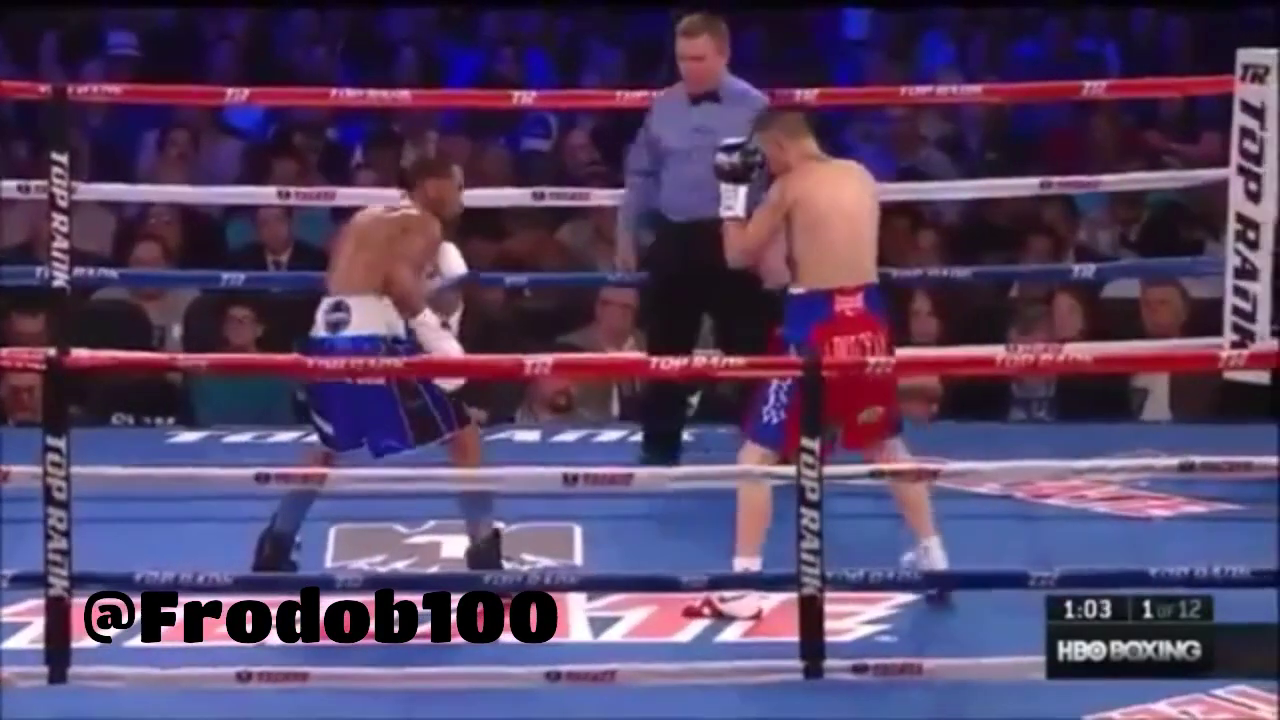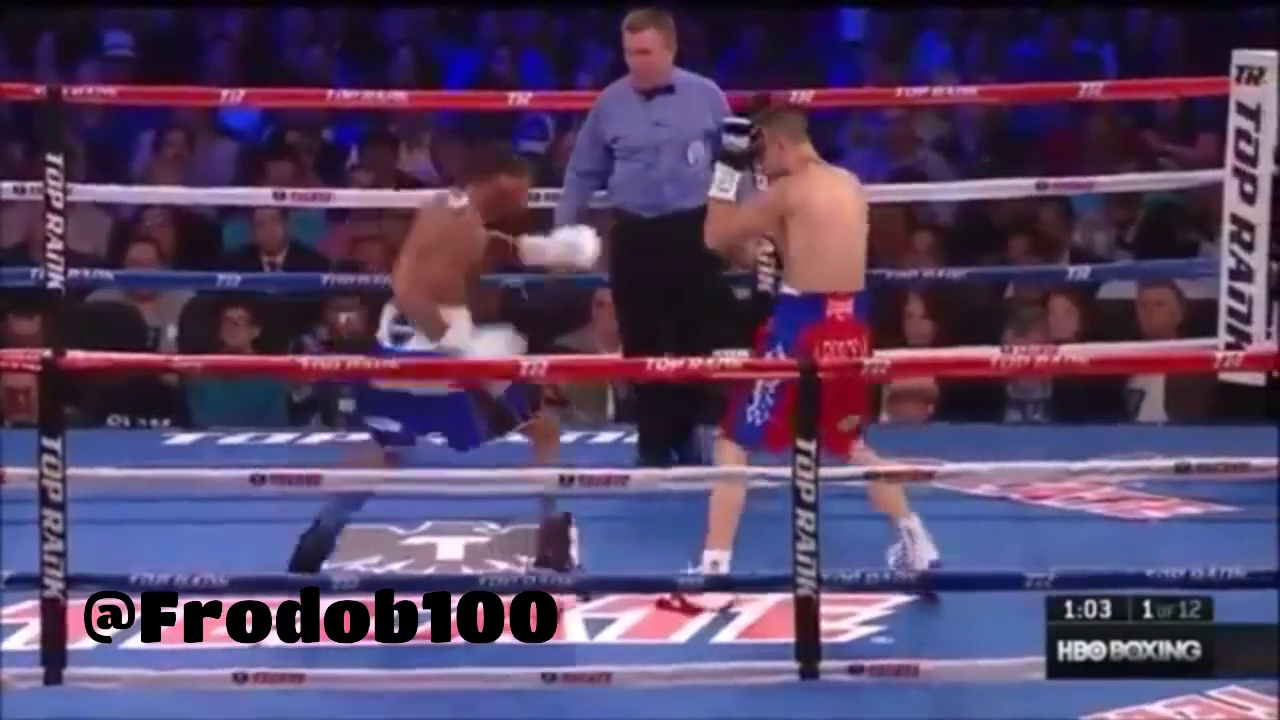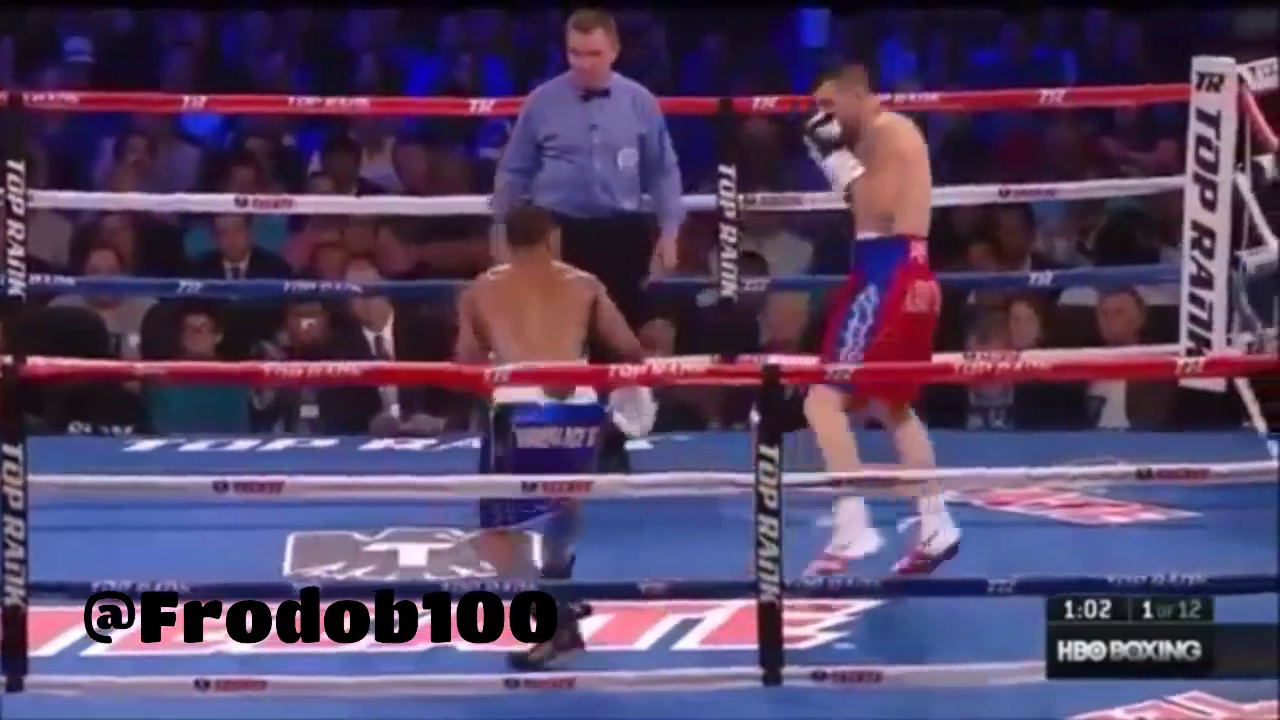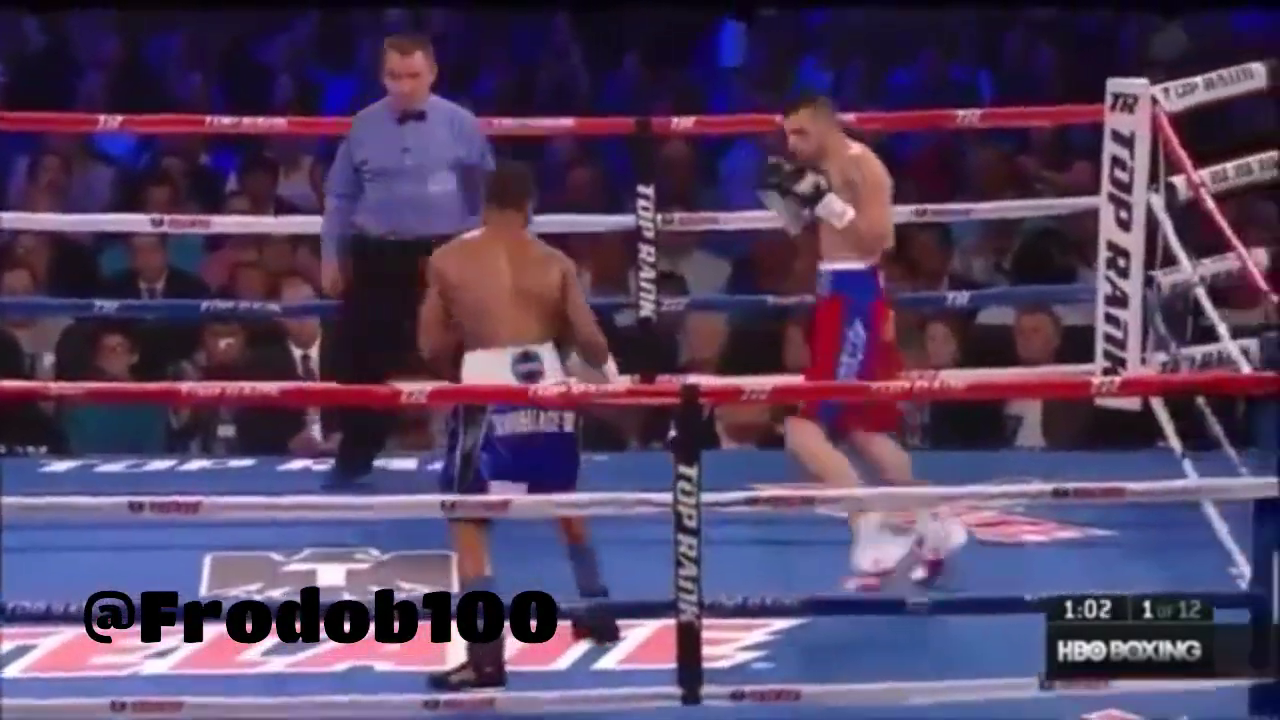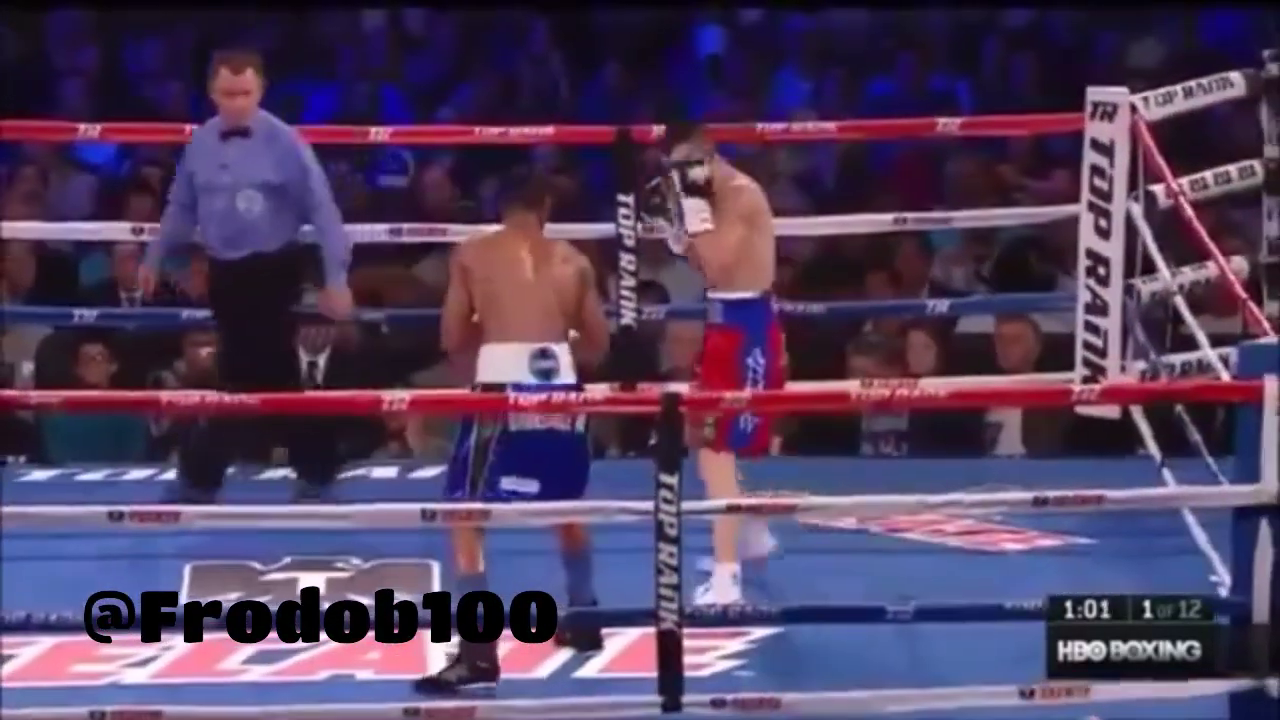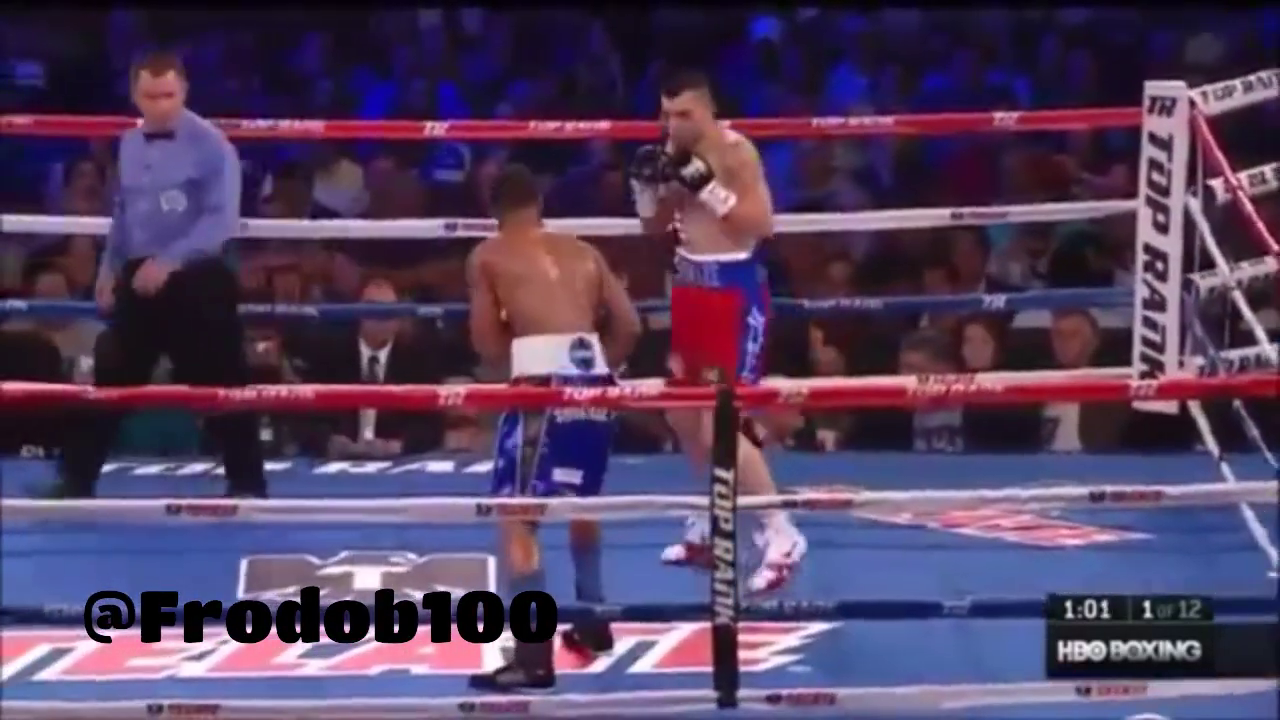
dt=0.5s
person 1, frame 1
left shoulder: (791, 186)
right shoulder: (860, 176)
left elbow: (739, 256)
left wrist: (732, 189)
left hip: (815, 327)
right hip: (868, 323)
left knee: (757, 455)
right knee: (886, 442)
left ankle: (742, 587)
right ankle: (932, 555)
person 1, frame 2
left shoulder: (787, 190)
right shoulder: (850, 185)
left elbow: (716, 235)
left wrist: (728, 168)
left hip: (801, 328)
right hip: (850, 326)
left knee: (732, 447)
right knee: (850, 443)
left ankle: (713, 575)
right ankle: (917, 545)
person 1, frame 3
left shoulder: (885, 132)
right shoulder: (874, 137)
left elbow: (884, 207)
right elbow: (867, 203)
left wrist: (837, 155)
right wrist: (830, 153)
left hip: (886, 276)
right hip: (903, 278)
left knee: (823, 399)
right knee: (894, 408)
left ankle: (851, 528)
right ankle: (935, 525)
person 1, frame 4
left shoulder: (860, 164)
right shoulder: (825, 172)
left elbow: (879, 239)
left wrist: (825, 198)
right wrist: (786, 202)
left hip: (856, 306)
right hip: (837, 299)
left knee: (803, 430)
right knee: (866, 431)
left ankle: (872, 537)
right ankle: (938, 528)
person 1, frame 5
left shoulder: (741, 195)
right shoulder: (713, 195)
left elbow: (717, 266)
right elbow: (701, 260)
left wrist: (693, 202)
right wrist: (676, 214)
left hip: (746, 332)
right hip: (728, 326)
left knee: (716, 456)
right knee: (702, 437)
left ankle: (724, 582)
right ankle: (750, 530)
person 1, frame 6
left shoulder: (737, 152)
right shoulder: (673, 152)
left elbow: (760, 224)
right elbow: (652, 221)
left wrist: (705, 184)
right wrist: (648, 182)
left hip: (733, 291)
right hip: (691, 284)
right knee: (683, 414)
left ankle: (780, 535)
right ankle: (709, 524)
person 2, frame 1
left shoulder: (365, 219)
right shoulder: (424, 223)
right elbow: (398, 278)
left wrist: (430, 273)
right wrist: (439, 340)
left hip: (325, 339)
right hip: (374, 343)
left knee: (330, 449)
right knee: (464, 440)
left ankle: (274, 549)
right ankle: (484, 557)
person 2, frame 2
left shoulder: (444, 207)
right shoulder: (468, 228)
right elbow: (409, 295)
left wrist: (546, 248)
right wrist: (461, 340)
left hip: (396, 353)
right hip: (443, 355)
left knee: (386, 451)
right knee: (543, 428)
left ankle: (314, 547)
right ankle: (553, 546)
person 2, frame 3
left shoulder: (480, 291)
right shoulder: (583, 284)
left elbow: (468, 368)
right elbow: (627, 347)
right wrist: (635, 389)
left hip: (519, 410)
right hip: (579, 407)
left knee: (496, 532)
right knee: (568, 492)
left ankle: (551, 621)
right ankle: (556, 582)
person 2, frame 4
left shoulder: (447, 260)
right shoulder: (558, 264)
left elbow: (432, 345)
right elbow: (590, 341)
right wrist: (604, 366)
left hip: (490, 395)
right hip: (548, 391)
left knee: (468, 523)
right knee: (561, 501)
left ankle: (486, 656)
right ankle: (597, 612)
person 2, frame 5
left shoulder: (470, 254)
right shoulder: (574, 262)
left elbow: (453, 340)
right elbow: (597, 347)
left hip: (503, 389)
right hip: (560, 389)
left knee: (465, 519)
right knee: (565, 504)
left ankle: (477, 652)
right ankle: (583, 622)
person 2, frame 6
left shoulder: (487, 257)
right shoulder: (584, 251)
left elbow: (487, 344)
right elbow: (628, 330)
left hip: (541, 383)
right hip: (594, 380)
left knee: (516, 518)
right knee: (580, 499)
left ankle: (534, 658)
right ankle: (592, 621)
person 3, frame 1
left shoulder: (754, 107)
right shoulder: (663, 106)
right elbow: (642, 175)
right wrist: (626, 231)
right hip: (674, 241)
left knee: (747, 351)
right knee: (665, 349)
right ankle: (659, 446)
person 3, frame 2
left shoulder: (706, 96)
right shoulder: (609, 103)
right elbow: (584, 176)
right wrist: (563, 233)
left hip: (694, 232)
right hip: (634, 235)
left knee: (694, 341)
right knee: (642, 344)
left ankle: (682, 438)
right ankle: (653, 443)
person 3, frame 3
left shoulder: (640, 104)
right shoulder: (541, 104)
left elbow: (664, 173)
right elbow: (513, 171)
left wrist: (668, 233)
right wrist: (501, 231)
left hip: (621, 237)
right hip: (557, 235)
person 3, frame 4
left shoulder: (462, 126)
right shoulder: (364, 127)
left elbow: (485, 196)
right elbow: (340, 197)
right wrist: (331, 255)
right hip: (376, 257)
right knee: (357, 362)
right ankle: (355, 456)
person 3, frame 5
left shoulder: (285, 144)
right shoulder: (201, 141)
left elbow: (323, 212)
right elbow: (182, 207)
left wrist: (336, 281)
right wrist: (154, 257)
left hip: (270, 272)
right hip: (224, 272)
left knee: (243, 378)
right knee: (269, 378)
left ankle: (197, 482)
right ankle: (317, 468)
person 3, frame 6
left shoulder: (210, 146)
right shoulder: (130, 145)
left elbow: (219, 219)
left wrist: (169, 262)
right wrist: (109, 271)
left hip: (195, 279)
right hip: (135, 279)
left knee: (218, 383)
right knee: (111, 380)
left ankle: (247, 483)
right ankle: (76, 483)
